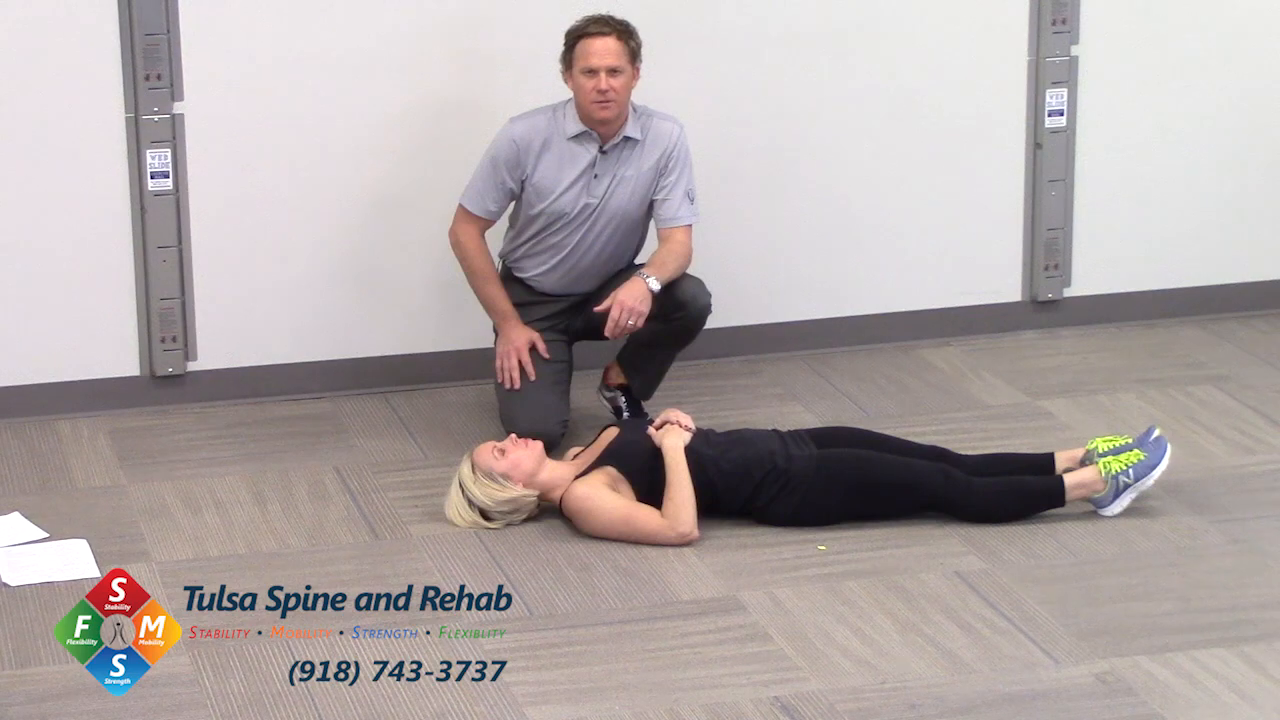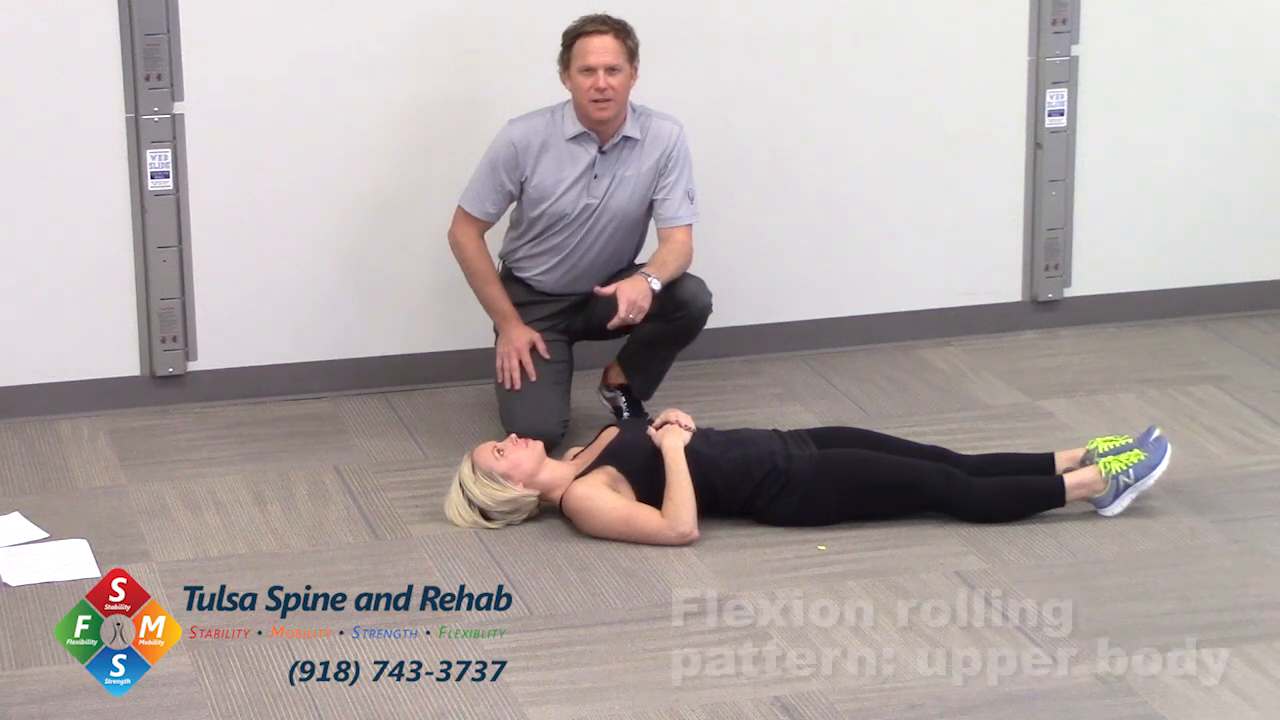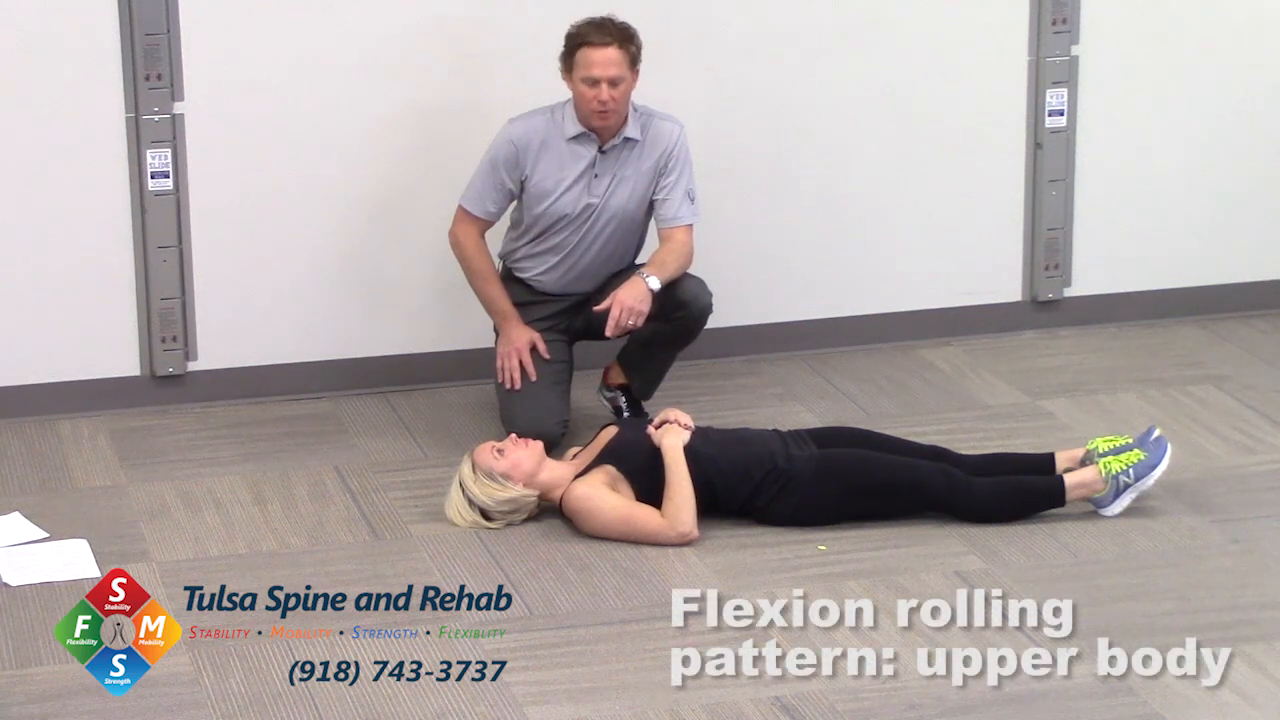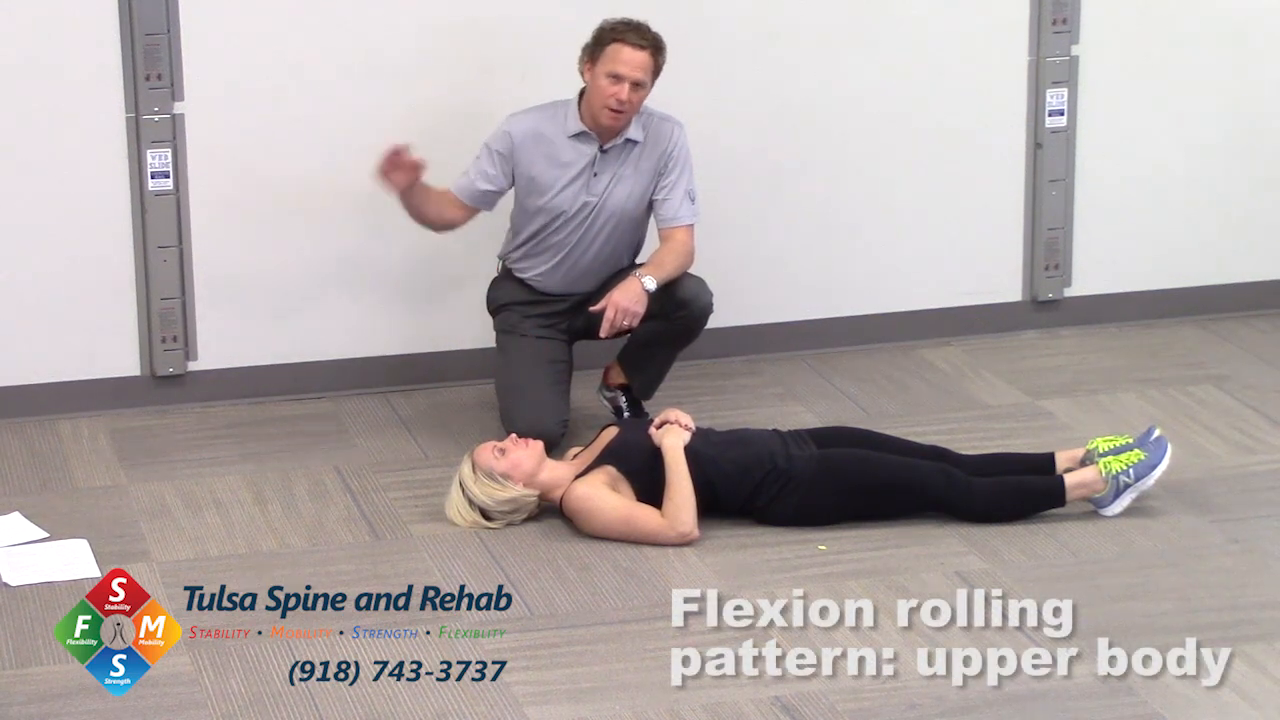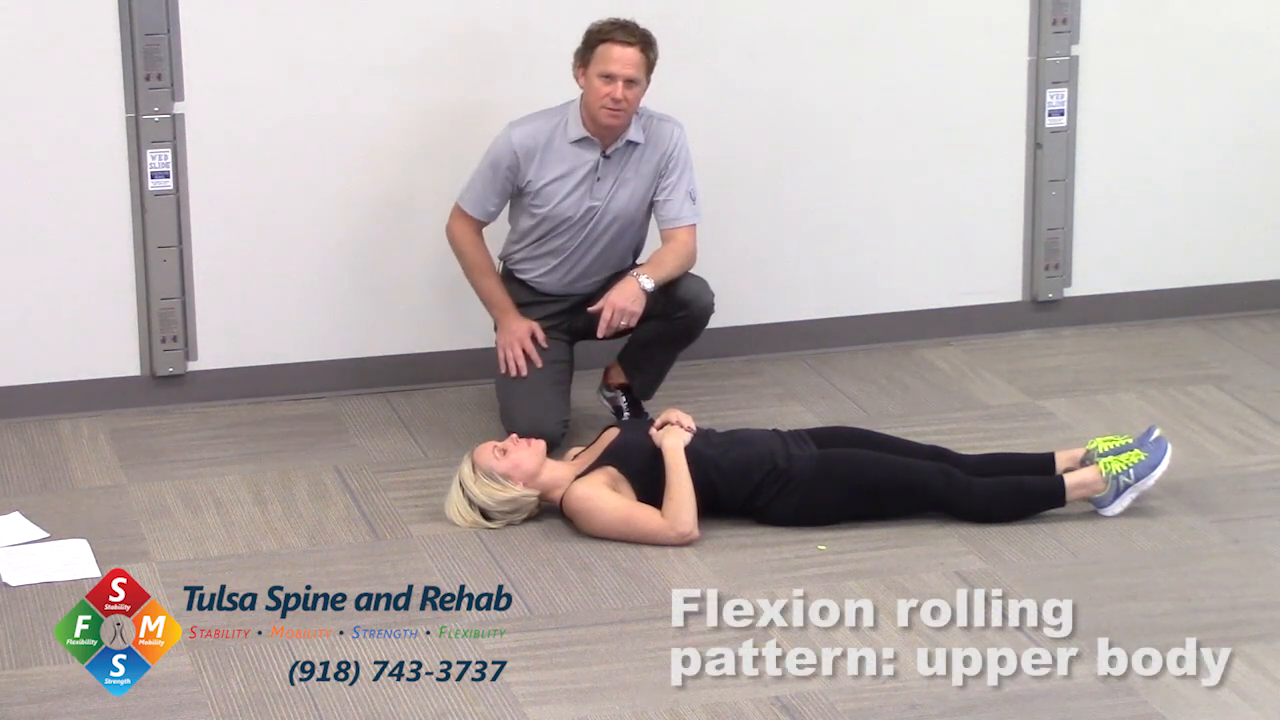
dt=1s
person 1, frame 1
left shoulder: (582, 462)
right shoulder: (582, 500)
right elbow: (681, 527)
left wrist: (666, 422)
right wrist: (672, 448)
left hip: (777, 445)
right hip: (782, 489)
left knee: (943, 459)
right knee: (947, 489)
left ankle: (1080, 459)
right ankle: (1093, 485)
person 1, frame 2
left shoulder: (581, 463)
right shoulder: (583, 501)
right elbow: (680, 529)
left wrist: (669, 423)
right wrist: (672, 449)
left hip: (778, 446)
right hip: (782, 491)
left knee: (946, 460)
right knee: (946, 490)
left ankle: (1080, 459)
right ankle: (1097, 485)
person 1, frame 3
left shoulder: (582, 462)
right shoulder: (582, 501)
right elbow: (680, 528)
left wrist: (669, 423)
right wrist: (672, 447)
left hip: (779, 444)
right hip: (781, 490)
left knee: (945, 459)
right knee: (947, 490)
left ankle: (1081, 459)
right ankle: (1095, 485)
person 1, frame 4
left shoulder: (581, 462)
right shoulder: (583, 501)
right elbow: (680, 528)
left wrist: (669, 421)
right wrist: (673, 449)
left hip: (777, 445)
right hip: (781, 490)
left knee: (946, 461)
right knee: (946, 491)
left ankle: (1082, 458)
right ankle: (1097, 485)
person 1, frame 5
left shoulder: (580, 462)
right shoulder: (583, 500)
right elbow: (680, 528)
left wrist: (669, 422)
right wrist: (672, 450)
left hip: (777, 445)
right hip: (781, 490)
left knee: (946, 460)
right knee: (946, 490)
left ankle: (1081, 458)
right ankle: (1097, 485)
person 2, frame 1
left shoulder: (666, 137)
right shoulder: (524, 137)
left elbow: (677, 241)
right elbow: (465, 230)
left wrist: (645, 281)
right wrist: (507, 323)
left hip: (612, 289)
right hip: (533, 299)
left knee: (691, 299)
right knee: (536, 430)
left ankle: (620, 382)
right ankle: (524, 368)
person 2, frame 2
left shoulder: (665, 137)
right shoulder: (522, 138)
left elbow: (678, 241)
right elbow: (464, 233)
left wrist: (647, 280)
right wrist: (508, 324)
left hip: (612, 290)
right hip: (533, 299)
left knee: (692, 299)
right knee: (537, 430)
left ankle: (621, 383)
right ankle: (529, 367)
person 2, frame 3
left shoulder: (666, 137)
right shoulder: (523, 137)
left elbow: (678, 242)
right elbow: (465, 232)
left wrist: (646, 281)
right wrist: (508, 324)
left hip: (611, 290)
right hip: (534, 299)
left knee: (693, 299)
right knee: (536, 431)
left ankle: (621, 383)
right ankle: (533, 368)
person 2, frame 4
left shoulder: (667, 138)
right shoulder: (525, 132)
left elbow: (680, 243)
right elbow: (451, 214)
left wrist: (642, 283)
right wrist: (409, 188)
left hip: (610, 289)
right hip: (530, 299)
left knee: (693, 299)
right knee: (536, 431)
left ankle: (621, 382)
right ankle: (530, 373)
person 2, frame 5
left shoulder: (666, 139)
right shoulder: (524, 140)
left elbow: (682, 243)
right elbow: (462, 225)
left wrist: (640, 281)
right wrist: (505, 317)
left hip: (612, 289)
right hip: (534, 299)
left knee: (695, 298)
right knee: (537, 430)
left ankle: (621, 382)
right ankle: (530, 375)
